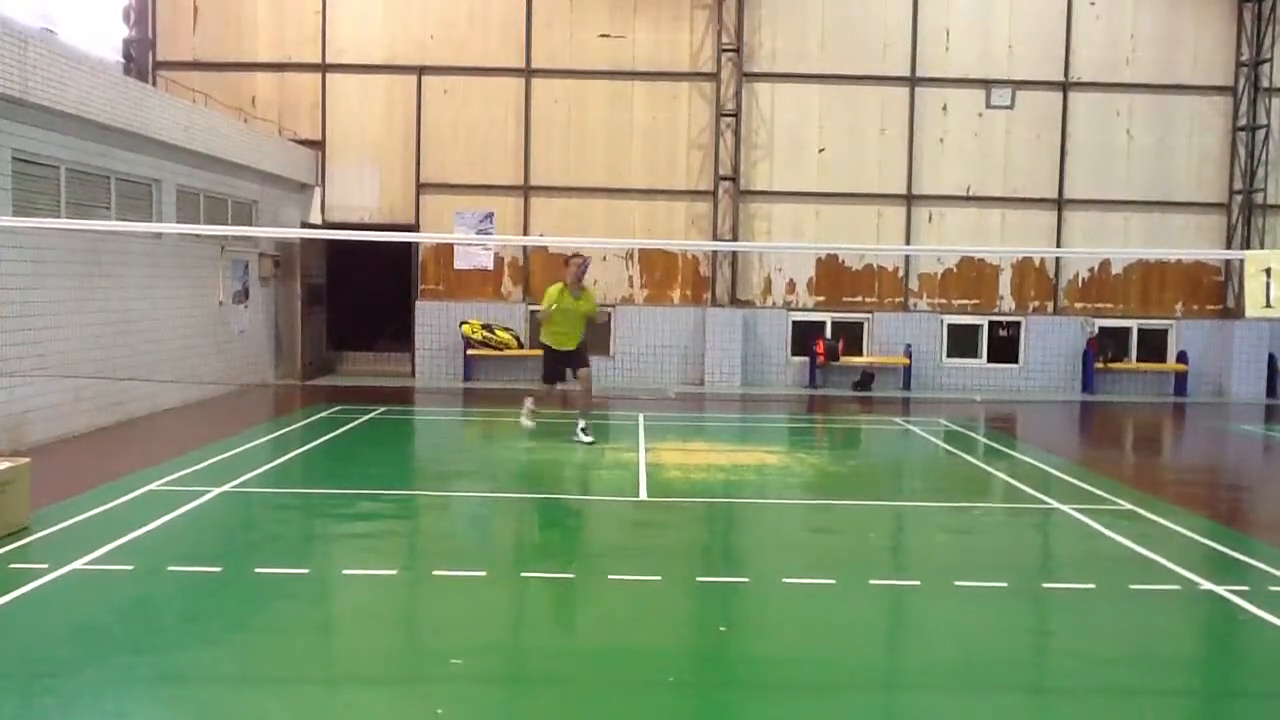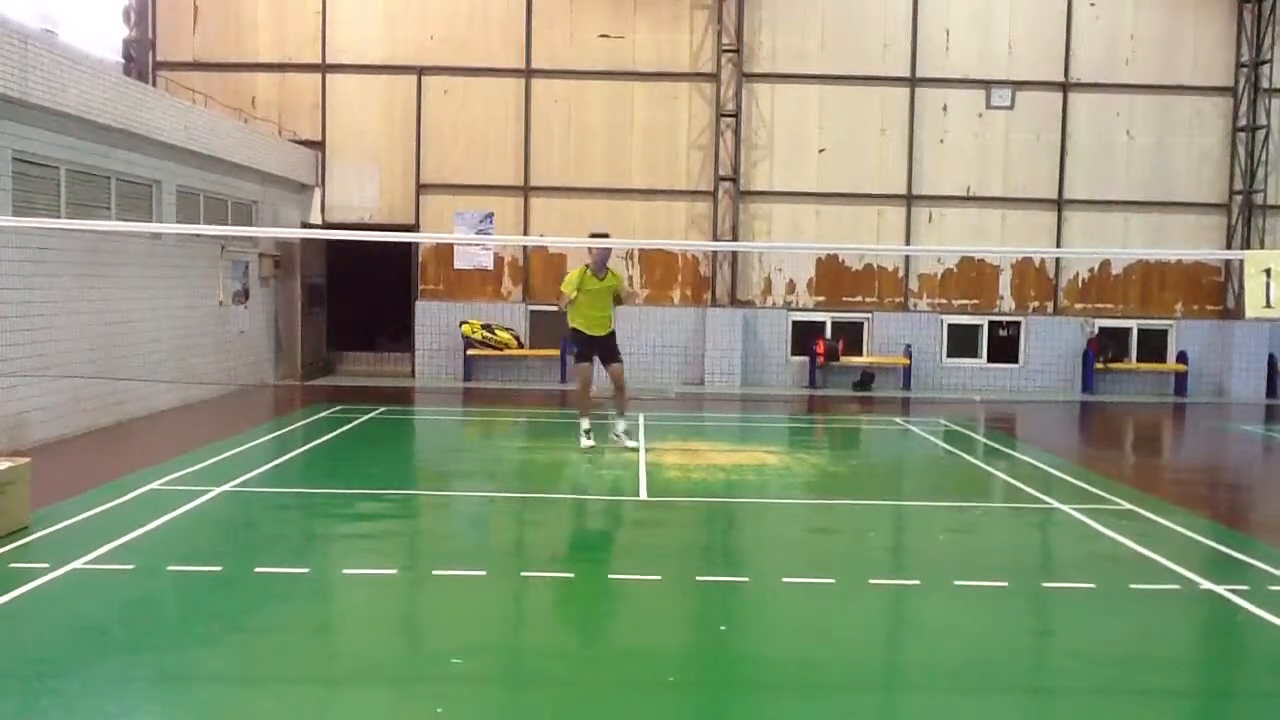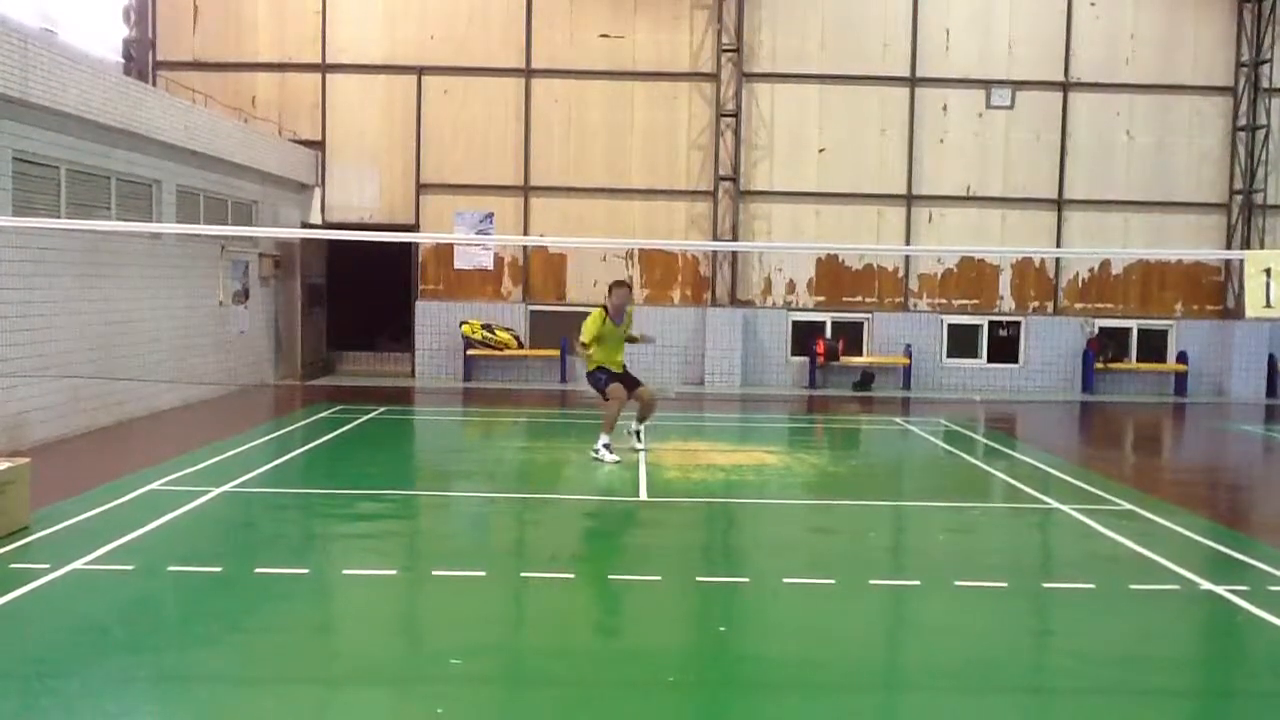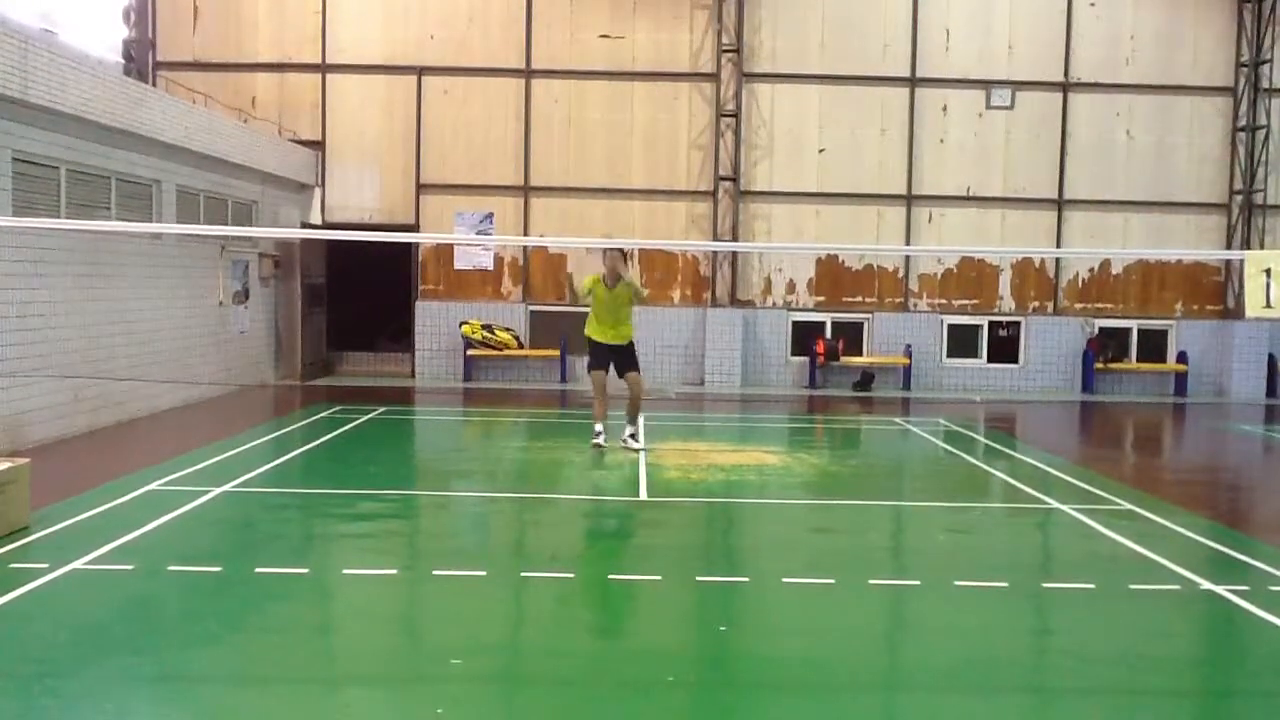
dt=0.3s
person 1, frame 1
left shoulder: (588, 294)
right shoulder: (554, 292)
left elbow: (594, 318)
right elbow: (540, 317)
left wrist: (598, 316)
right wrist: (544, 315)
left hip: (575, 346)
right hip: (552, 346)
left knee: (585, 380)
right knee: (547, 392)
left ankle: (581, 426)
right ankle: (530, 404)
person 1, frame 2
left shoulder: (614, 277)
right shoulder: (577, 275)
left elbow: (618, 301)
right elbow: (562, 303)
left wrist: (625, 296)
right wrist: (566, 301)
left hip: (606, 333)
right hip: (581, 332)
left knee: (619, 379)
right knee: (584, 379)
left ankle: (620, 429)
right ankle: (585, 429)
person 1, frame 3
left shoulder: (627, 316)
right shoulder: (597, 318)
right elbow: (581, 346)
left wrist: (639, 339)
right wrist: (585, 353)
left hip: (618, 367)
right hip: (598, 369)
left knee: (648, 399)
right knee: (619, 395)
left ankle: (635, 429)
right ankle: (602, 445)
person 1, frame 4
left shoulder: (628, 284)
right shoulder: (594, 281)
left elbow: (642, 299)
right elbow: (578, 296)
left wrist: (628, 278)
left hip: (624, 342)
right hip: (598, 340)
left knee: (636, 387)
right knee: (599, 385)
left ankle: (630, 433)
right ankle: (599, 432)
